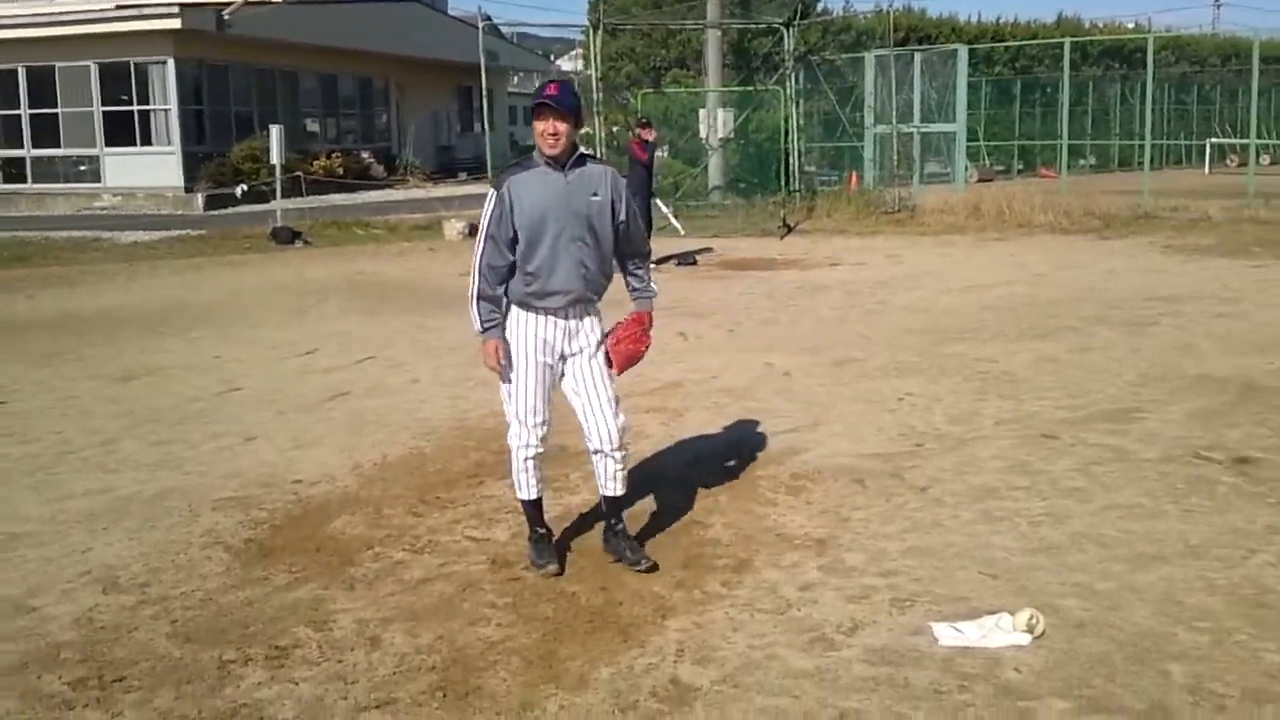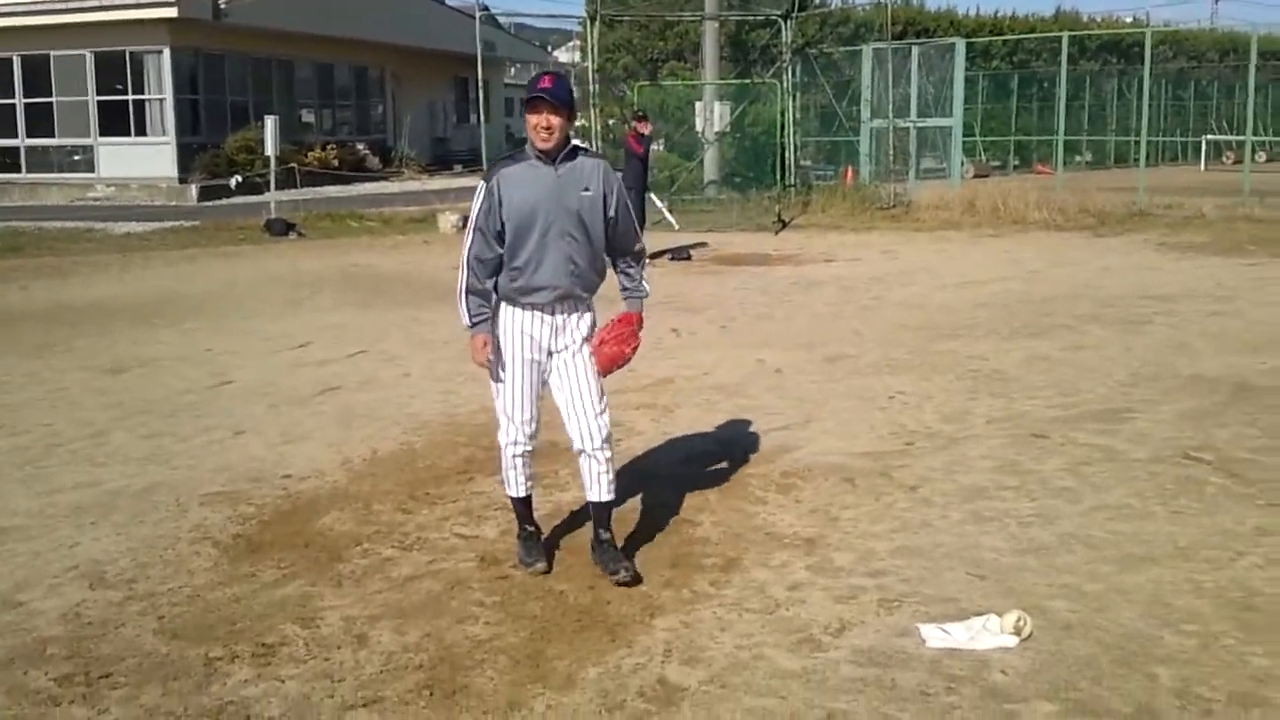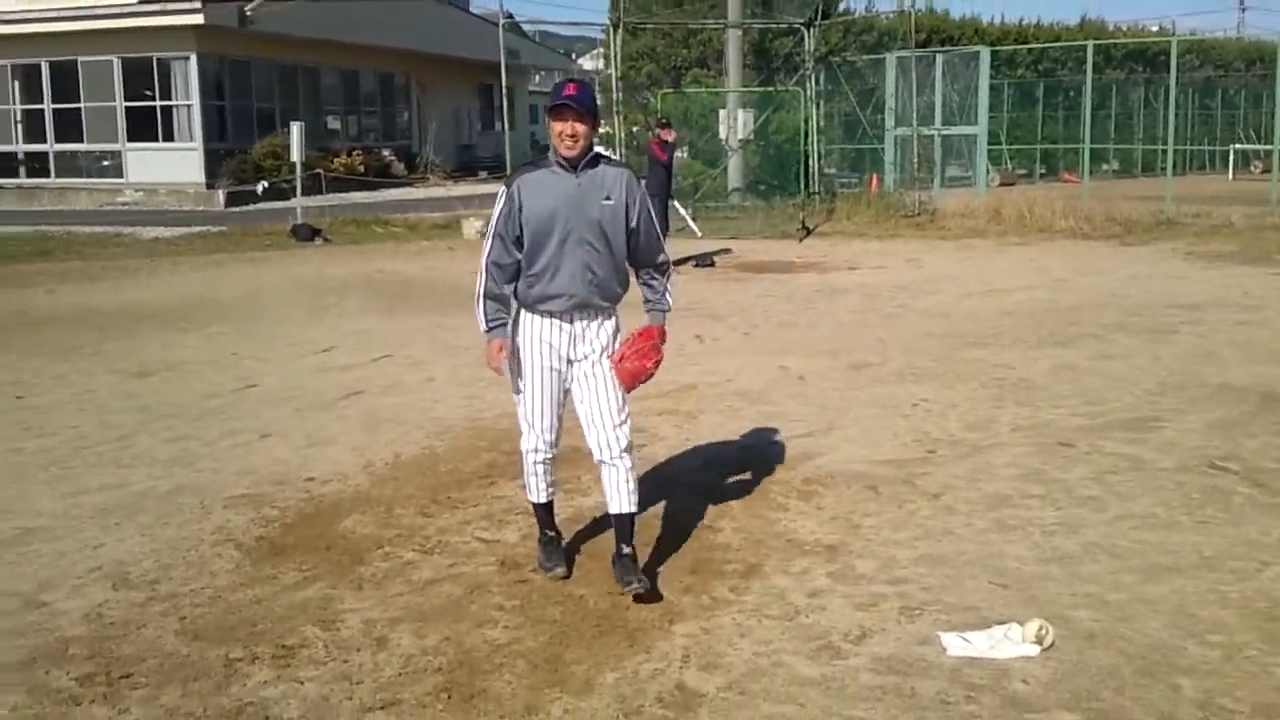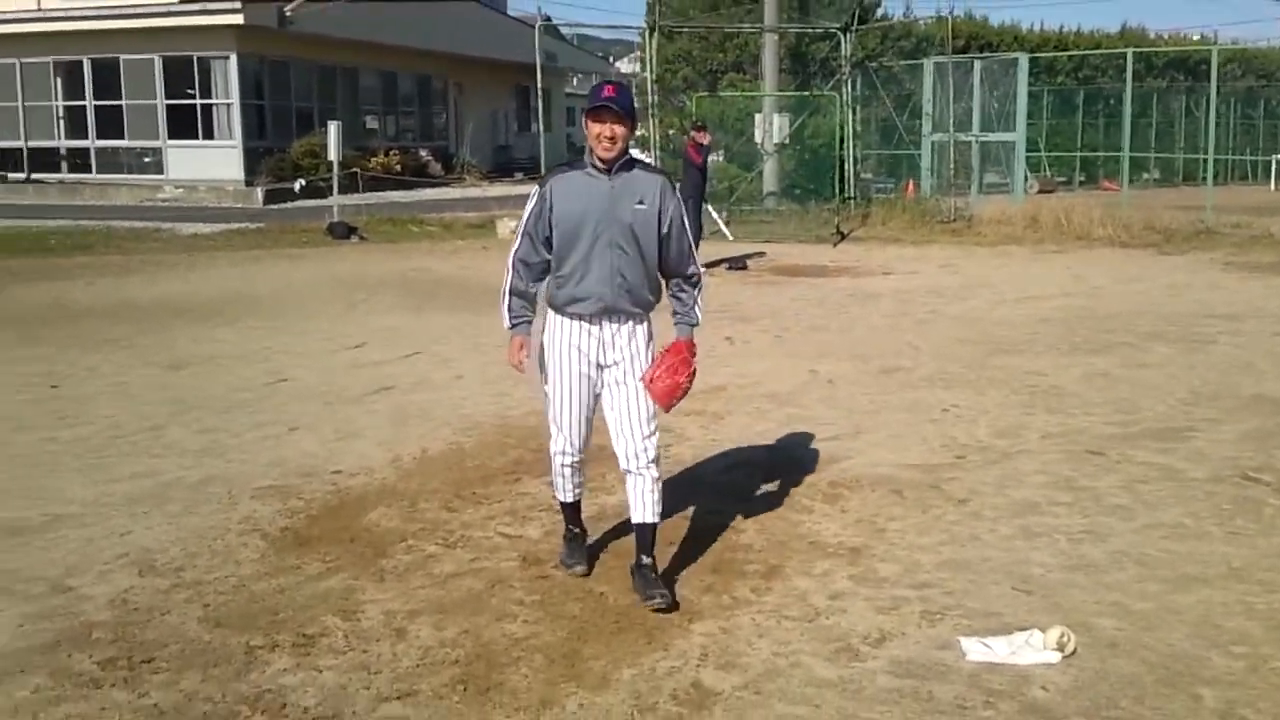
dt=0.1s
person 1, frame 1
left shoulder: (605, 179)
right shoulder: (511, 185)
left elbow: (633, 246)
right elbow: (490, 262)
left wrist: (643, 301)
right wrist: (490, 329)
left hip: (584, 323)
right hip: (527, 325)
left knee: (608, 431)
right knee: (527, 437)
left ankle: (615, 530)
right ankle: (538, 532)
person 1, frame 2
left shoulder: (597, 173)
right shoulder: (501, 178)
left elbow: (626, 244)
right elbow: (478, 256)
left wrist: (634, 301)
right wrist: (479, 325)
left hip: (575, 321)
right hip: (517, 321)
left knee: (593, 433)
right knee: (517, 434)
left ankle: (603, 539)
right ankle: (527, 530)
person 1, frame 3
left shoulder: (621, 181)
right shoulder: (524, 184)
left elbow: (650, 254)
right elbow: (499, 259)
left wrist: (656, 314)
right wrist: (496, 328)
left hip: (598, 328)
right hip: (538, 328)
left knee: (613, 442)
right knee: (538, 442)
left ankle: (624, 554)
right ankle: (548, 534)
person 1, frame 4
left shoulder: (656, 187)
right shoulder: (557, 186)
left elbow: (681, 264)
right elbow: (526, 259)
left wrist: (686, 328)
right wrist: (518, 326)
left hip: (629, 333)
right hip: (569, 331)
left knee: (641, 451)
right knee: (567, 445)
left ankle: (645, 563)
right ankle: (573, 532)
